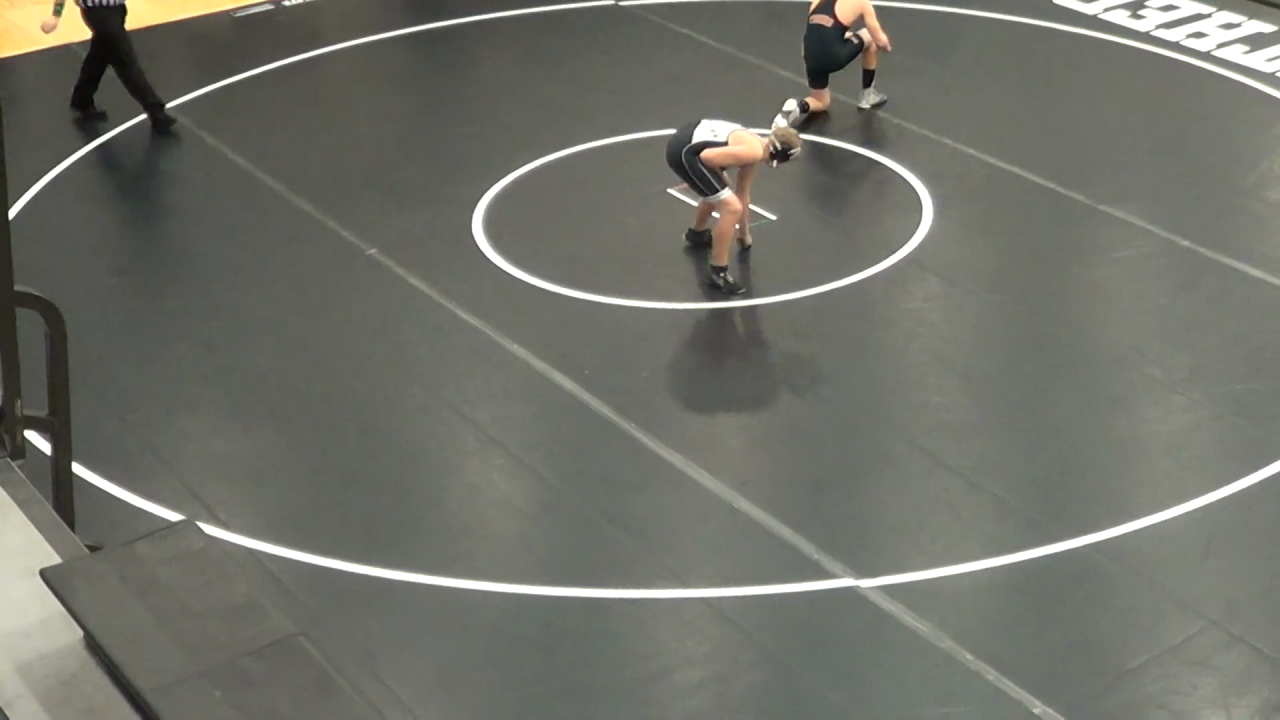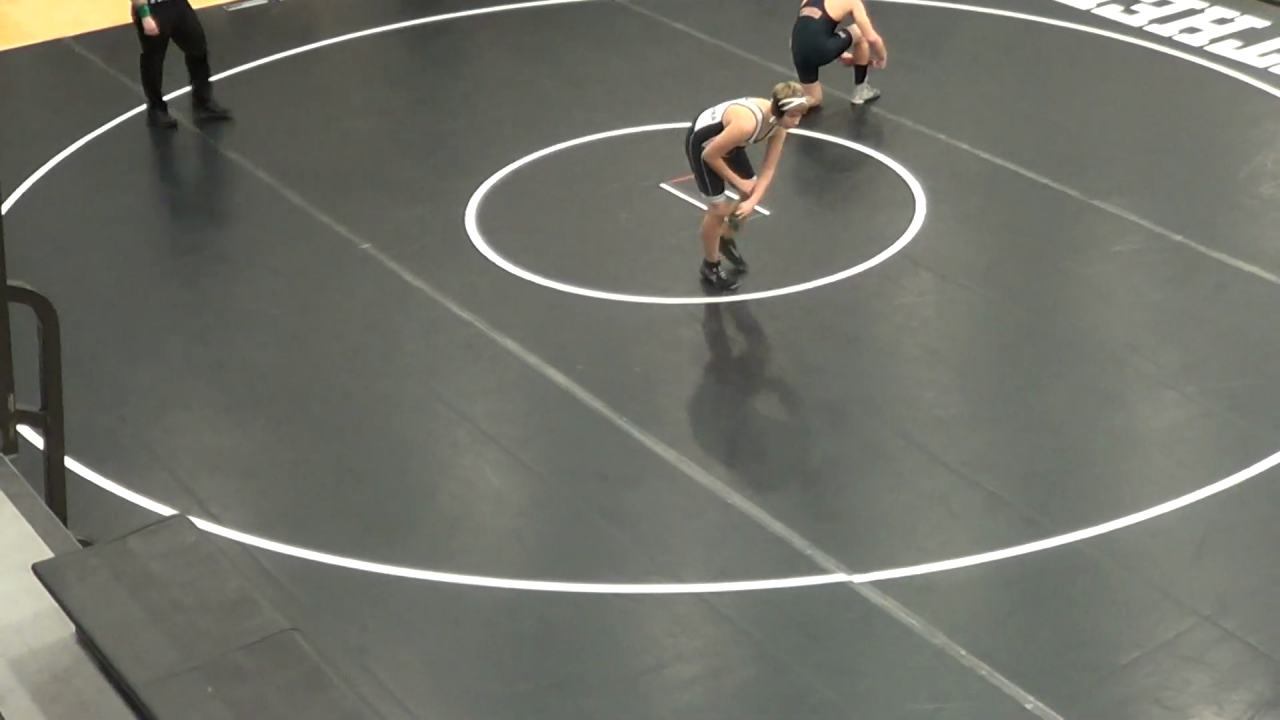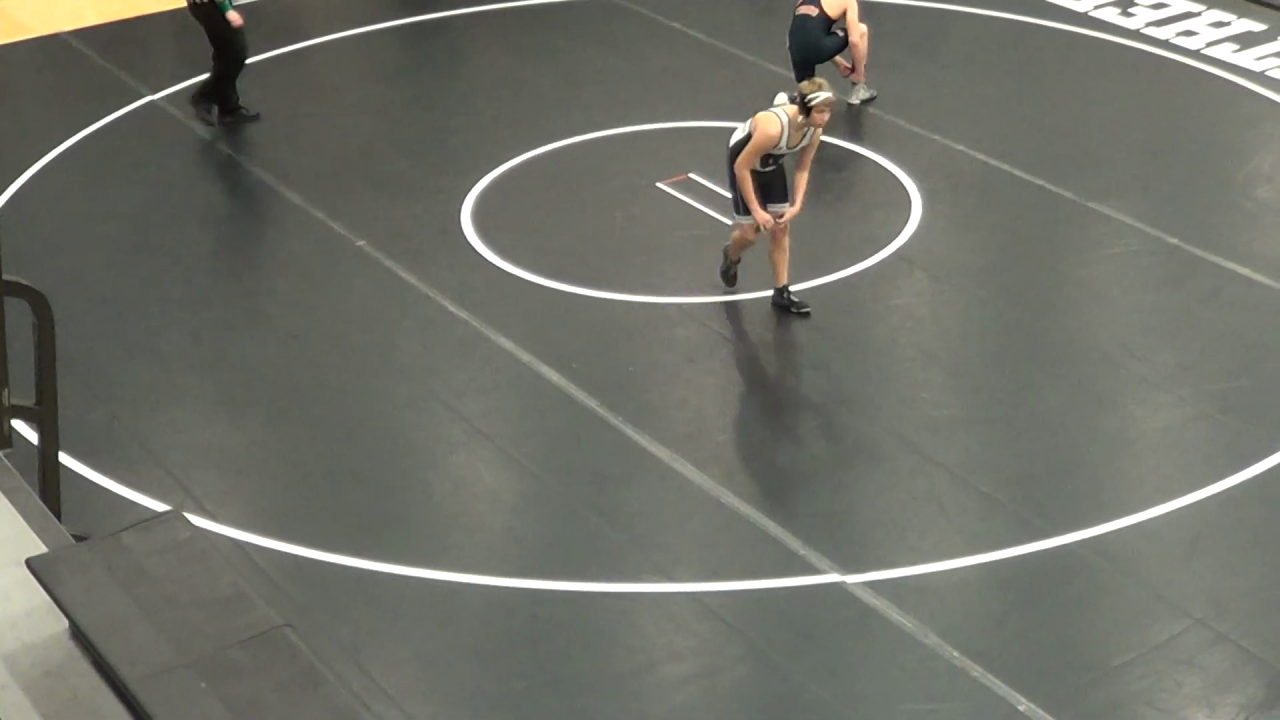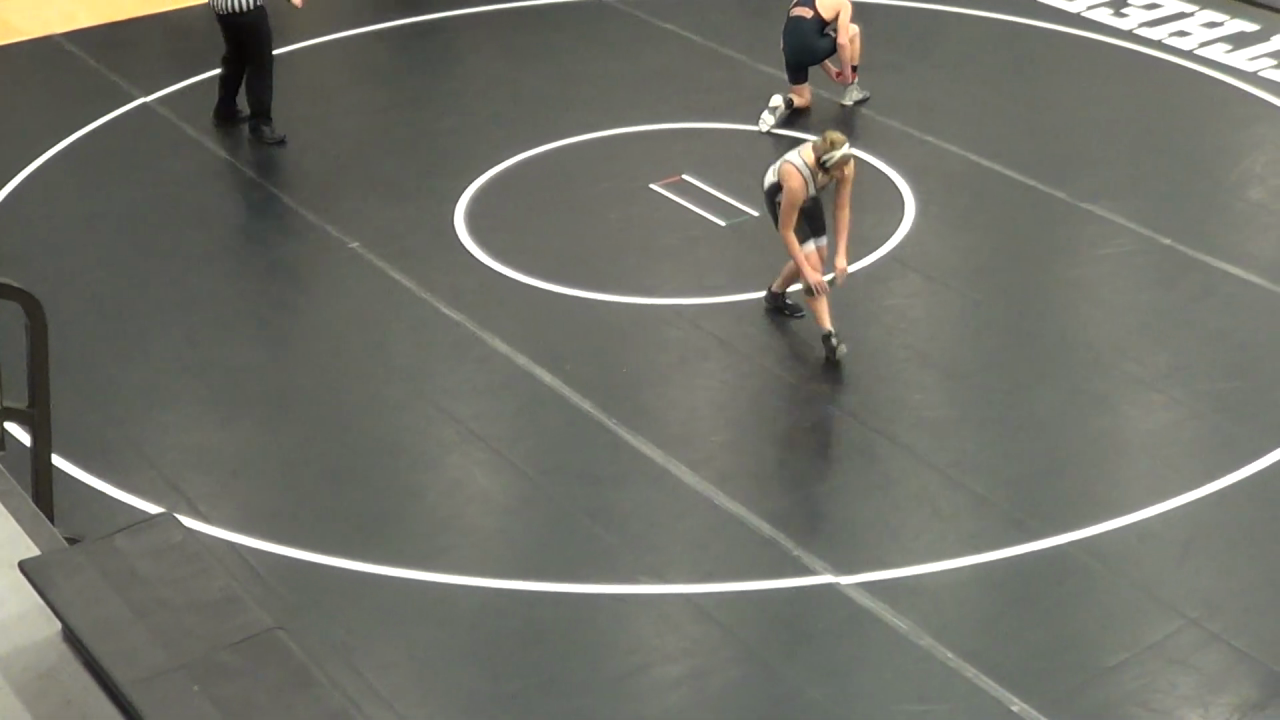
dt=0.4s
person 1, frame 1
left shoulder: (754, 147)
right shoulder: (754, 152)
left elbow: (742, 194)
right elbow: (706, 156)
left wrist: (744, 232)
right wrist: (719, 175)
right hip: (685, 152)
left knee: (719, 189)
right knee: (732, 208)
left ankle: (697, 233)
right ankle: (718, 272)
person 1, frame 2
left shoulder: (777, 124)
right shoulder: (746, 124)
left elbow: (769, 168)
right elbow: (709, 155)
left wrist: (753, 201)
right wrist: (736, 181)
left hip: (723, 142)
right hip: (702, 144)
left knee: (750, 195)
right knee: (720, 210)
left ankle: (727, 240)
right ankle: (711, 266)
person 1, frame 3
left shoulder: (815, 130)
right shoulder: (772, 128)
left elbow: (802, 170)
right elbow: (741, 167)
left wrist: (797, 205)
right wrist: (755, 210)
left hip: (771, 164)
right hip: (744, 164)
left knee: (781, 228)
right knee: (749, 233)
left ankle: (782, 292)
right ankle: (731, 257)
person 1, frame 4
left shoulder: (844, 166)
right shoulder: (797, 180)
left elbow: (842, 209)
right elbow: (785, 230)
left wrist: (841, 254)
right wrist: (807, 270)
left hip: (808, 196)
right hip: (780, 198)
left knee: (819, 257)
right knee: (813, 266)
left ankle: (775, 294)
right ankle: (828, 336)
